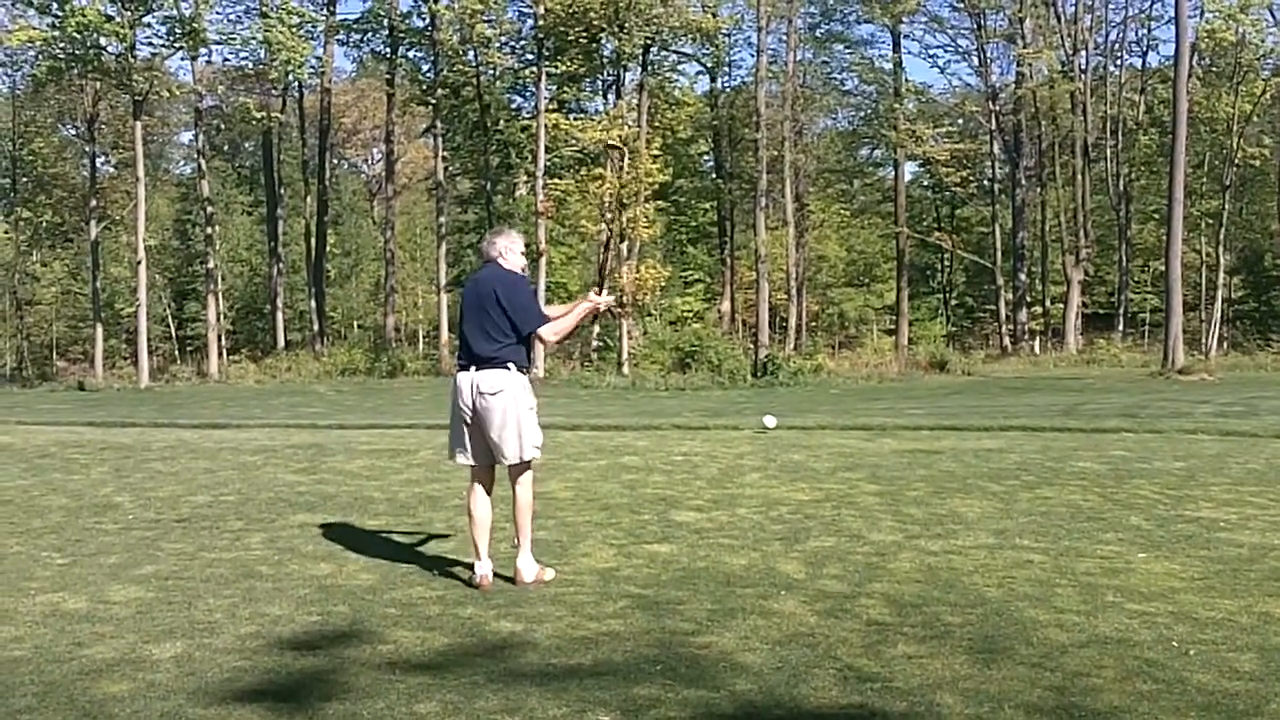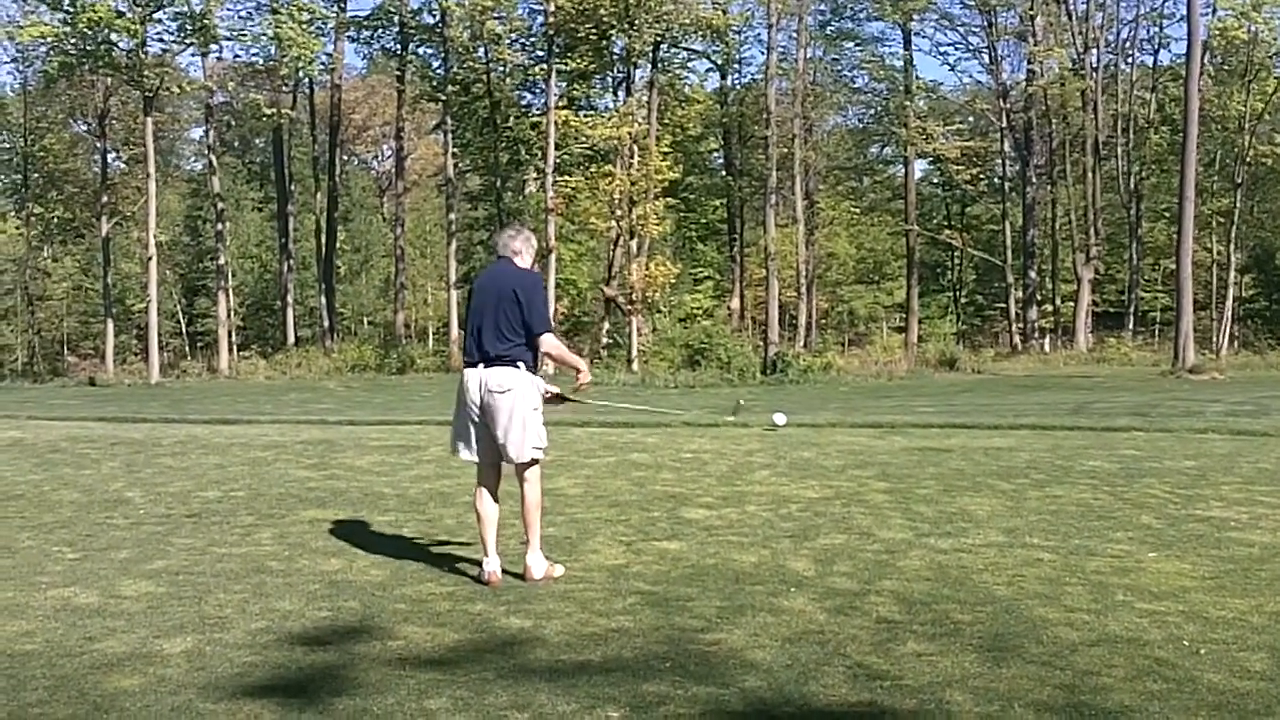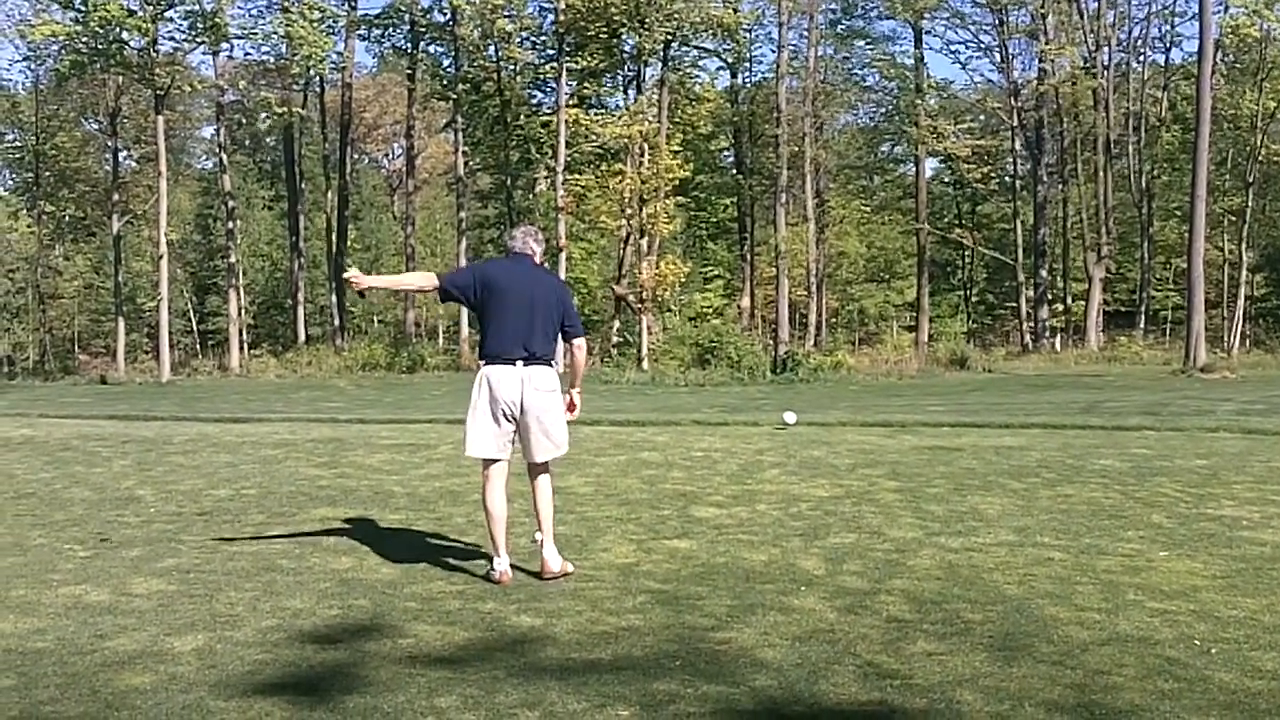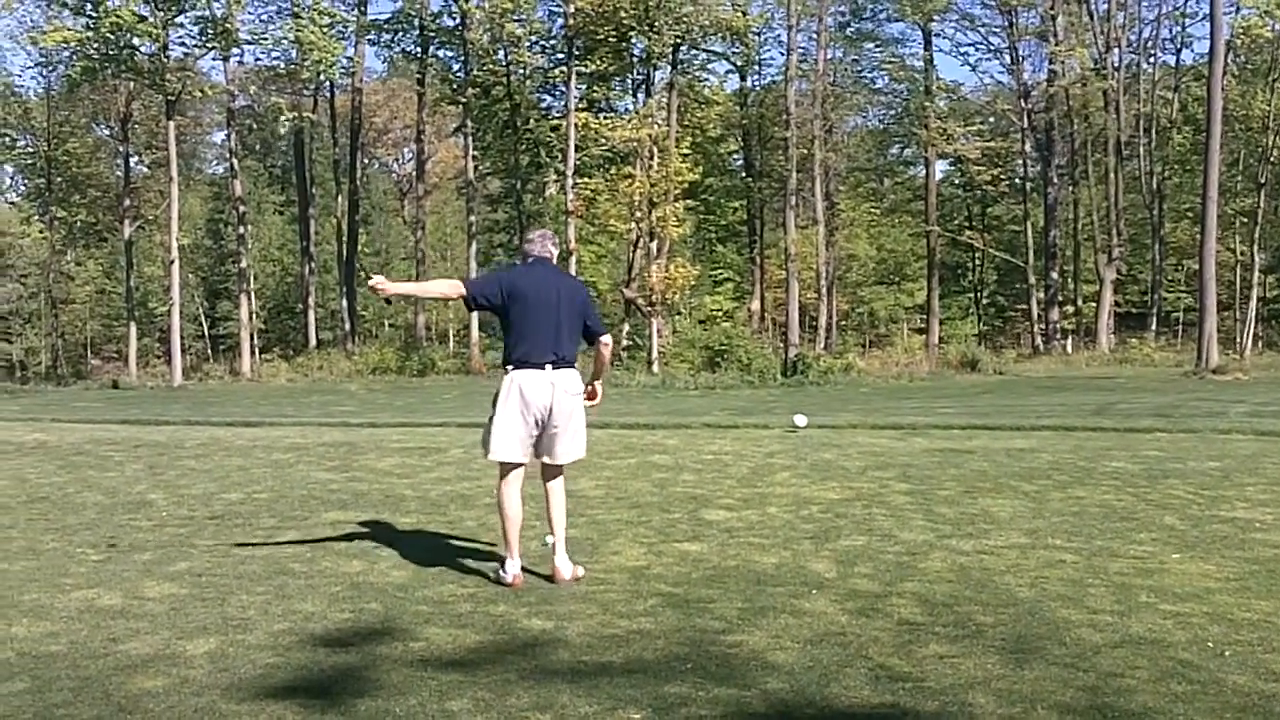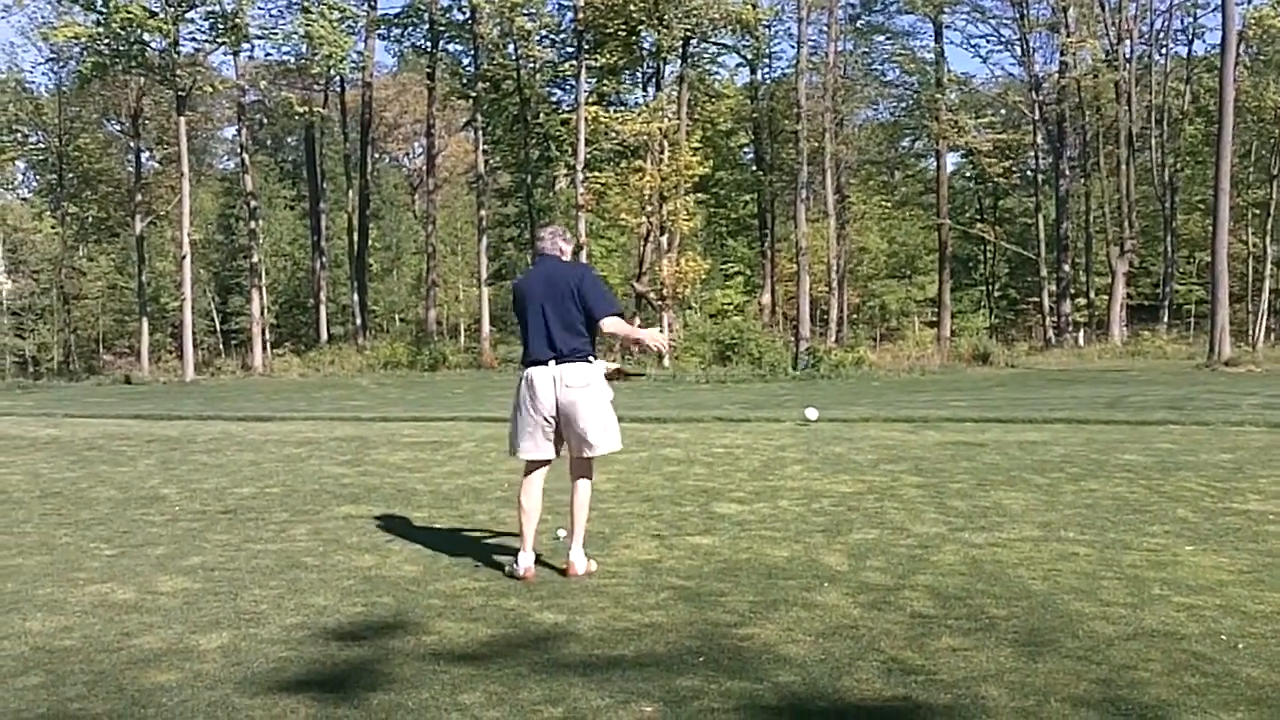
dt=0.4s
person 1, frame 1
left shoulder: (474, 284)
right shoulder: (510, 283)
left elbow: (535, 315)
right elbow: (547, 333)
left wrist: (579, 304)
right wrist: (587, 306)
left hip: (469, 382)
right hip: (503, 382)
left knee: (480, 478)
right knee: (520, 474)
left ankle: (481, 566)
right ankle: (525, 563)
person 1, frame 2
left shoulder: (481, 281)
right shoulder: (527, 280)
right elbow: (544, 342)
left wrist: (537, 383)
right wrist: (579, 366)
left hip: (475, 379)
right hip: (510, 380)
left knee: (487, 474)
right knee: (528, 471)
left ankle: (490, 562)
right ankle: (535, 560)
person 1, frame 3
left shoulder: (488, 272)
right shoulder: (556, 285)
left elbow: (428, 281)
right elbow: (578, 345)
left wrist: (371, 280)
right wrist: (575, 389)
left hip: (496, 378)
right hip: (540, 379)
left knee: (494, 474)
right knee: (540, 470)
left ankle: (500, 562)
right ankle: (550, 555)
person 1, frame 4
left shoulder: (511, 279)
right shoulder: (576, 288)
left elbow: (453, 289)
right elbow: (604, 342)
left wrist: (395, 287)
right wrist: (596, 381)
left hip: (523, 383)
right hip: (565, 384)
left knee: (511, 477)
right knee: (554, 474)
left ankle: (512, 565)
right ankle: (562, 560)
person 1, frame 5
left shoulder: (522, 286)
right shoulder: (579, 274)
right elbow: (608, 324)
right wrist: (642, 335)
left hip: (537, 379)
right hip: (579, 376)
left knee: (534, 472)
right knee: (582, 470)
left ankle: (525, 558)
right ankle: (576, 555)
